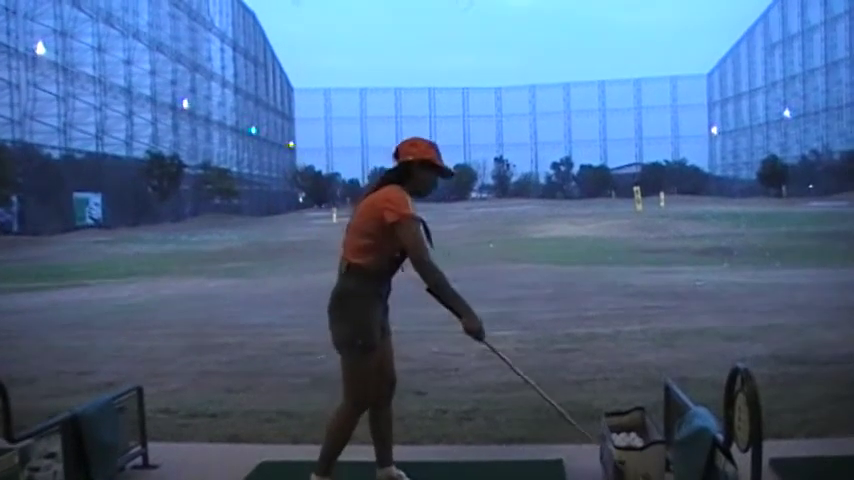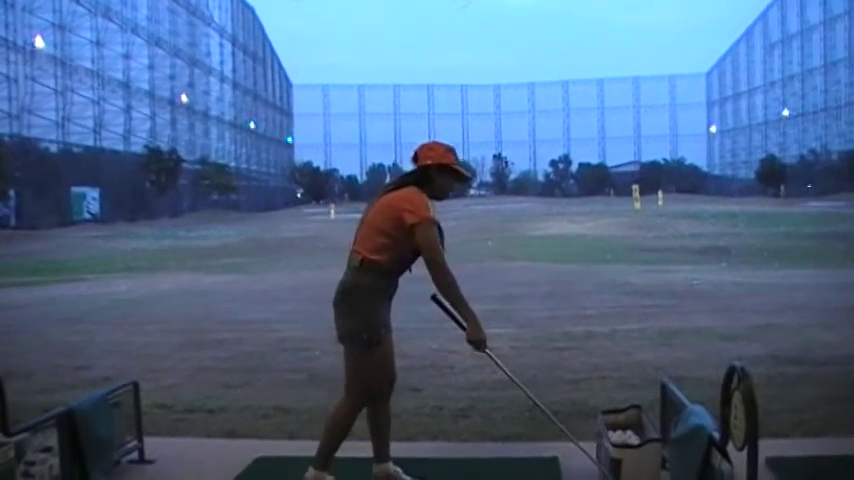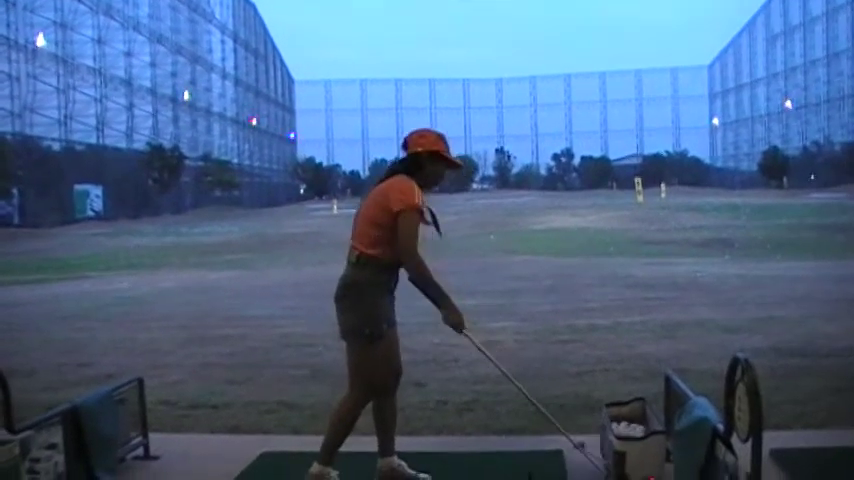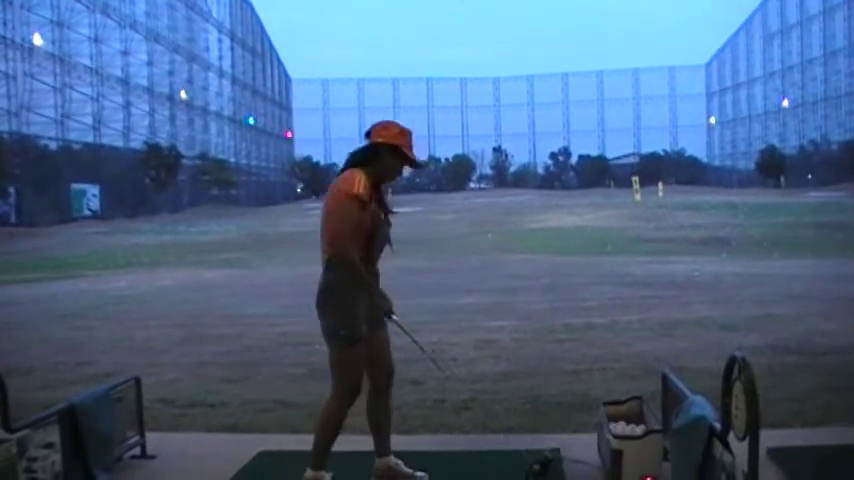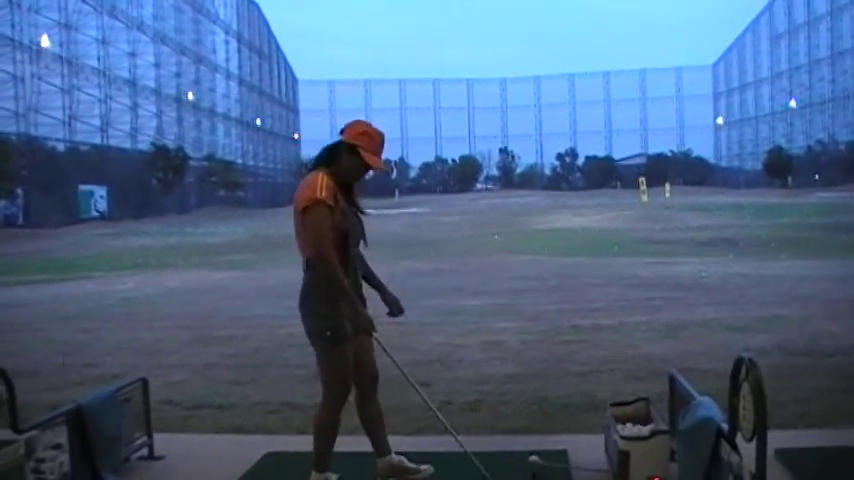
dt=0.3s
person 1, frame 1
left shoulder: (387, 197)
right shoulder: (396, 201)
right elbow: (424, 264)
right wrist: (465, 312)
left hip: (369, 300)
right hip: (357, 302)
left knee: (384, 388)
right knee: (358, 399)
person 1, frame 2
left shoulder: (401, 197)
right shoulder: (416, 203)
right elbow: (438, 269)
right wrist: (471, 322)
left hip: (370, 296)
right hip: (363, 298)
left knee: (383, 384)
right knee: (359, 394)
person 1, frame 3
left shoulder: (395, 187)
right shoulder: (407, 190)
right elbow: (410, 258)
right wrist: (448, 306)
left hip: (373, 291)
right hip: (364, 293)
left knee: (389, 377)
right knee: (364, 388)
person 1, frame 4
left shoulder: (368, 191)
right shoulder: (353, 184)
right elbow: (340, 249)
left wrist: (377, 298)
right wrist: (378, 295)
left hip: (362, 295)
right hip: (343, 294)
left knee: (383, 377)
right knee: (347, 389)
person 1, frame 5
left shoulder: (340, 192)
right shoulder: (317, 188)
right elbow: (323, 257)
left wrist: (382, 291)
right wrist: (356, 308)
left hip: (346, 297)
right hip: (325, 299)
left knee: (368, 380)
right knee: (337, 390)
